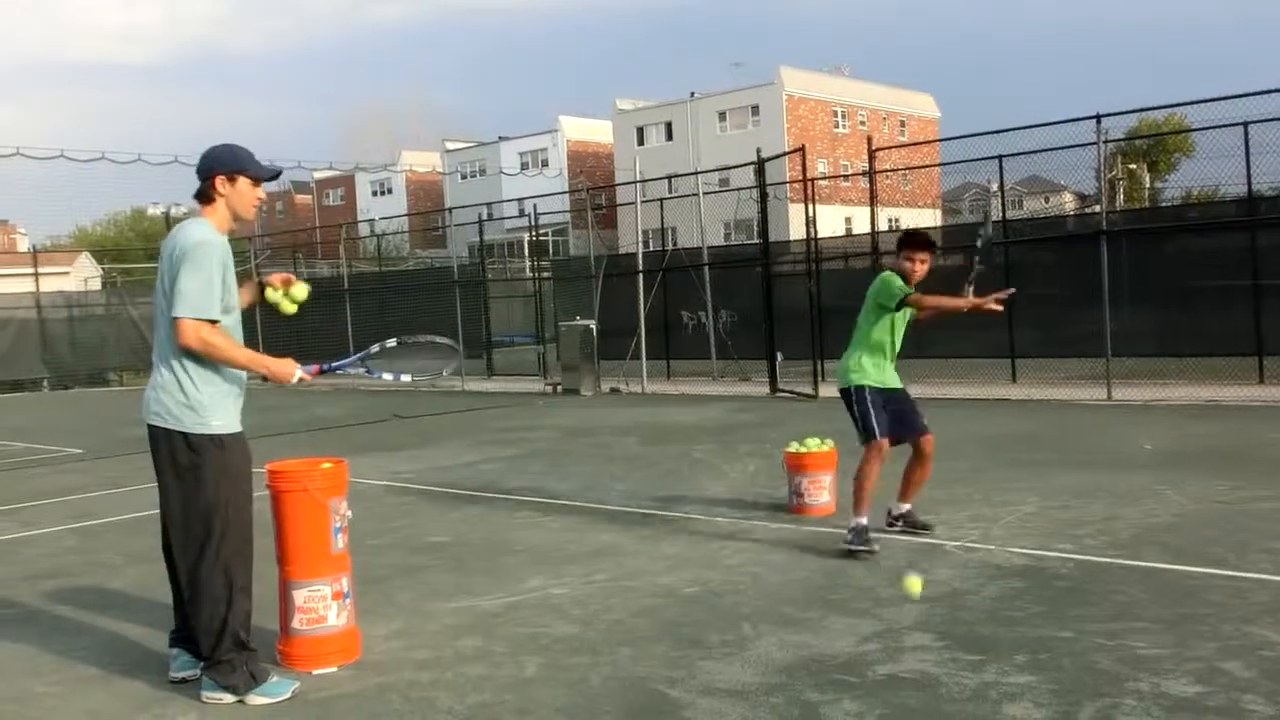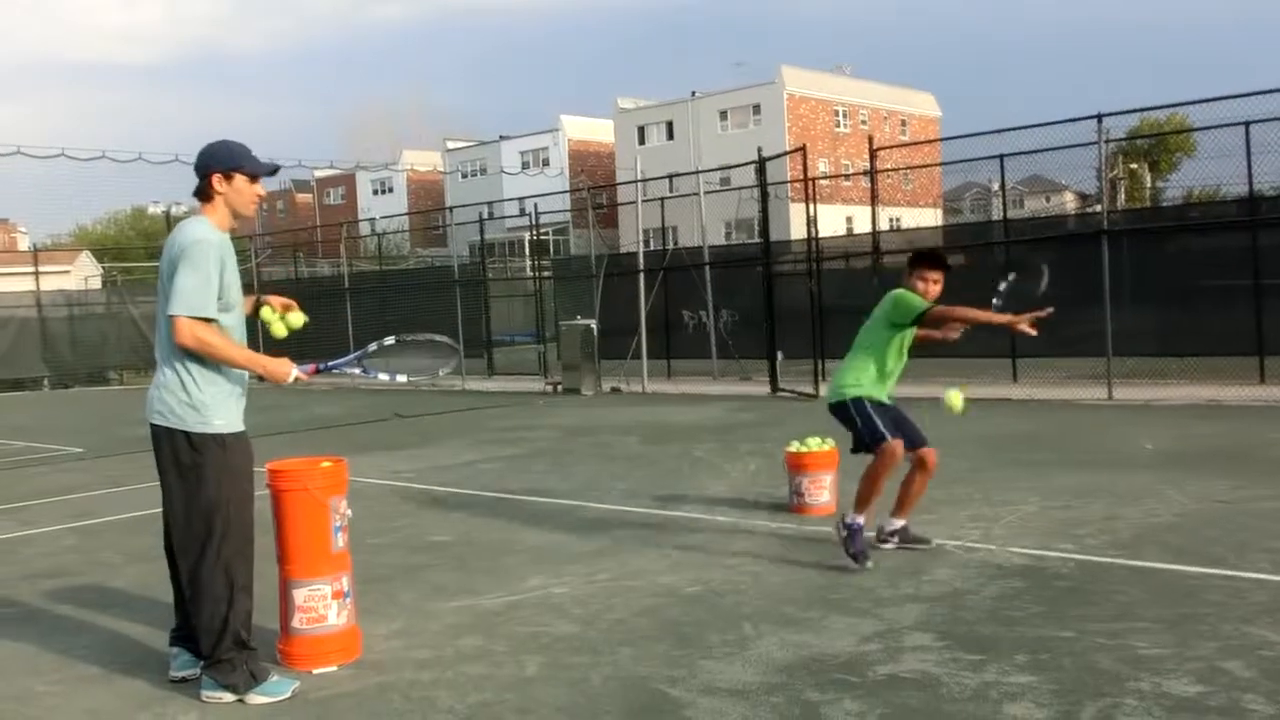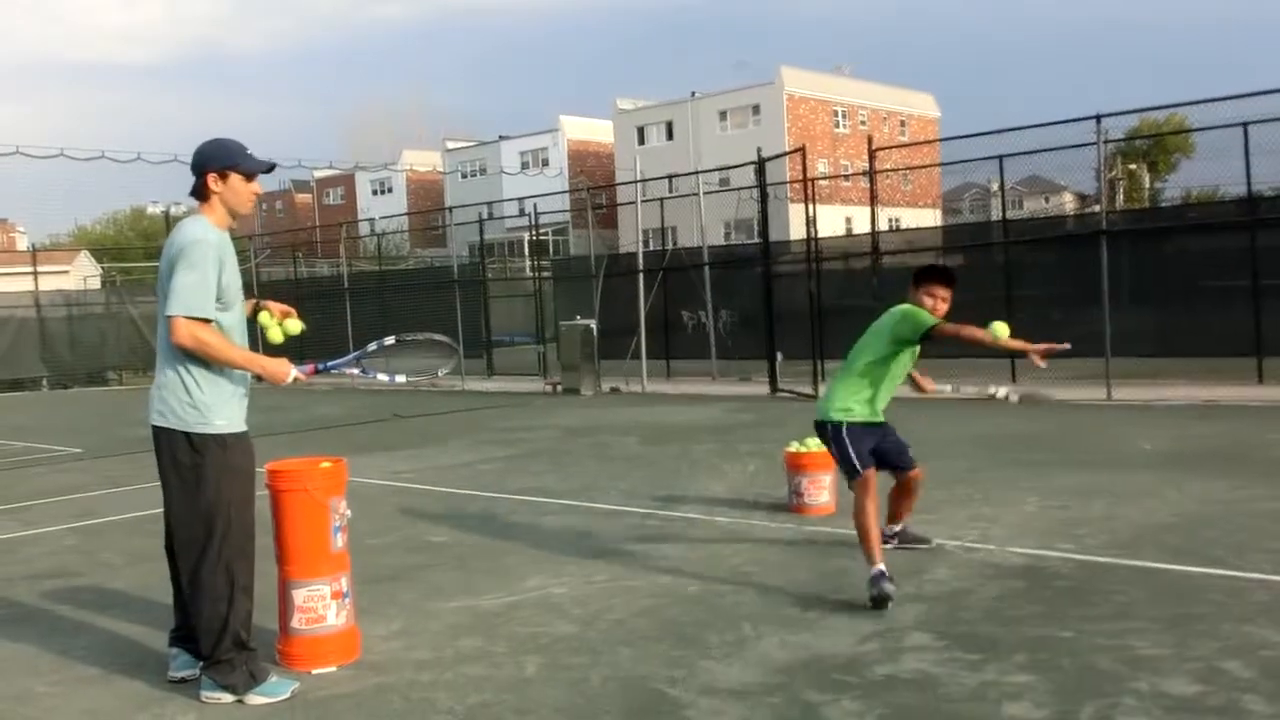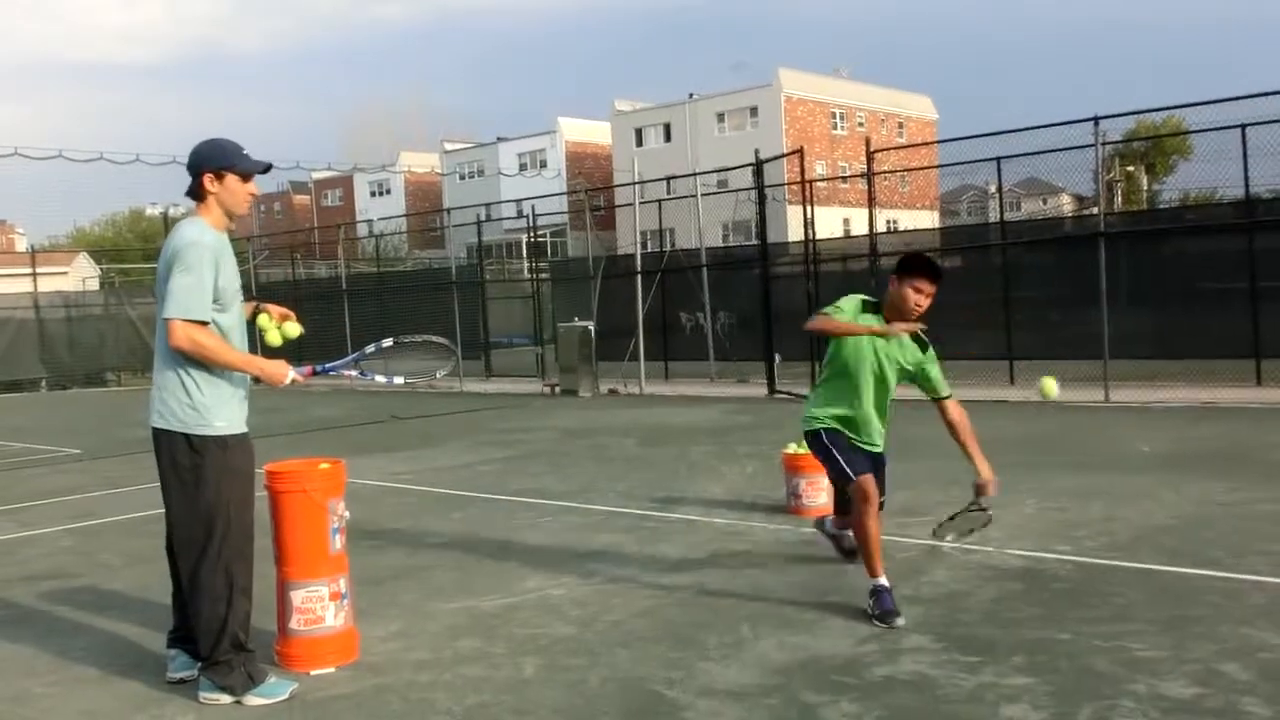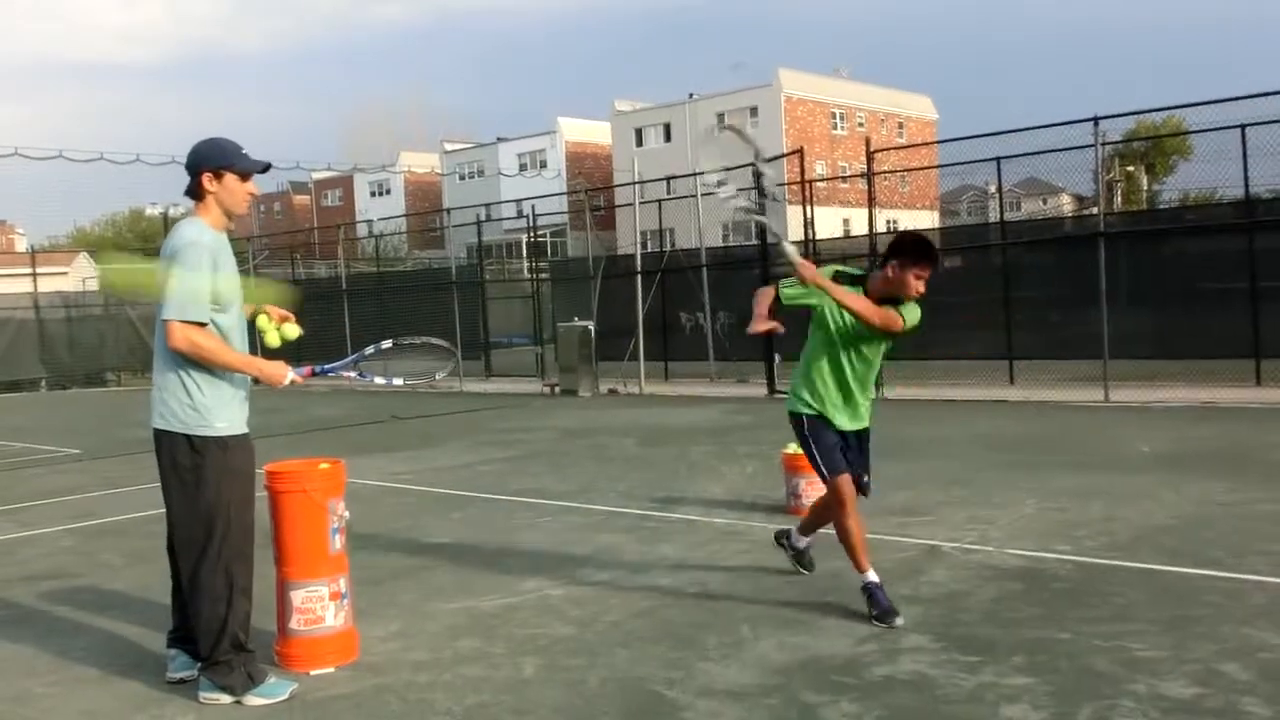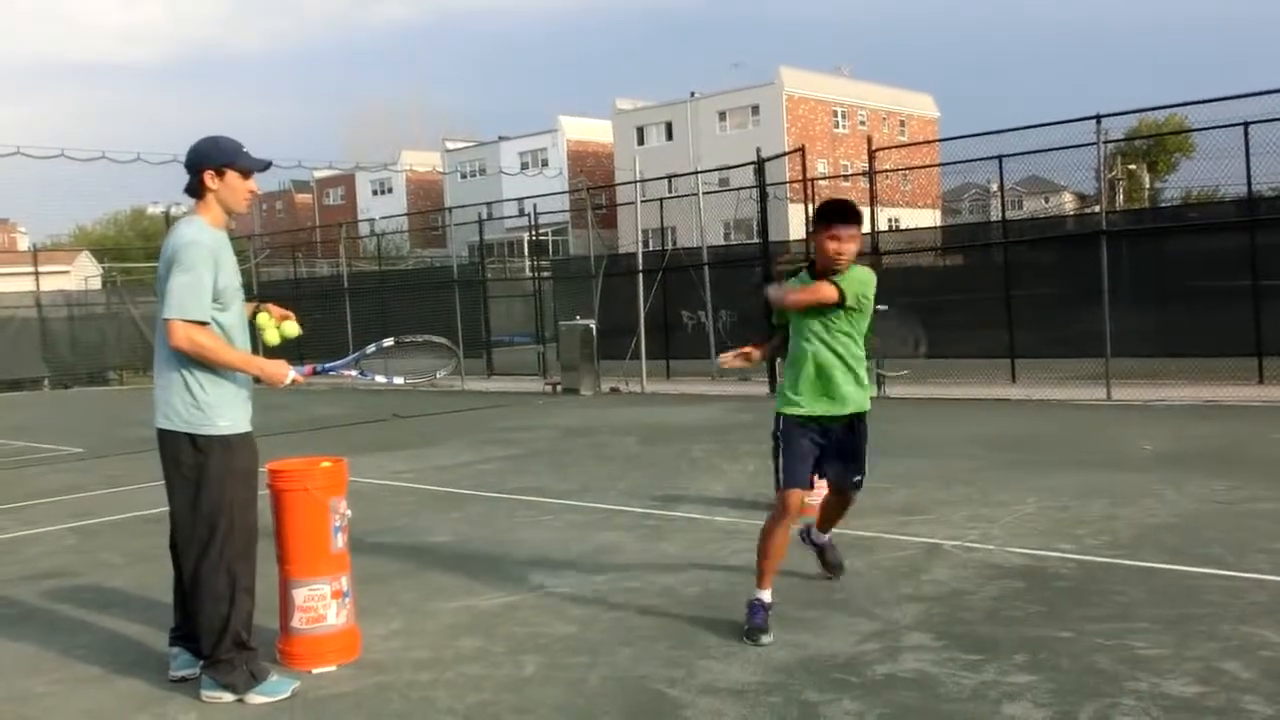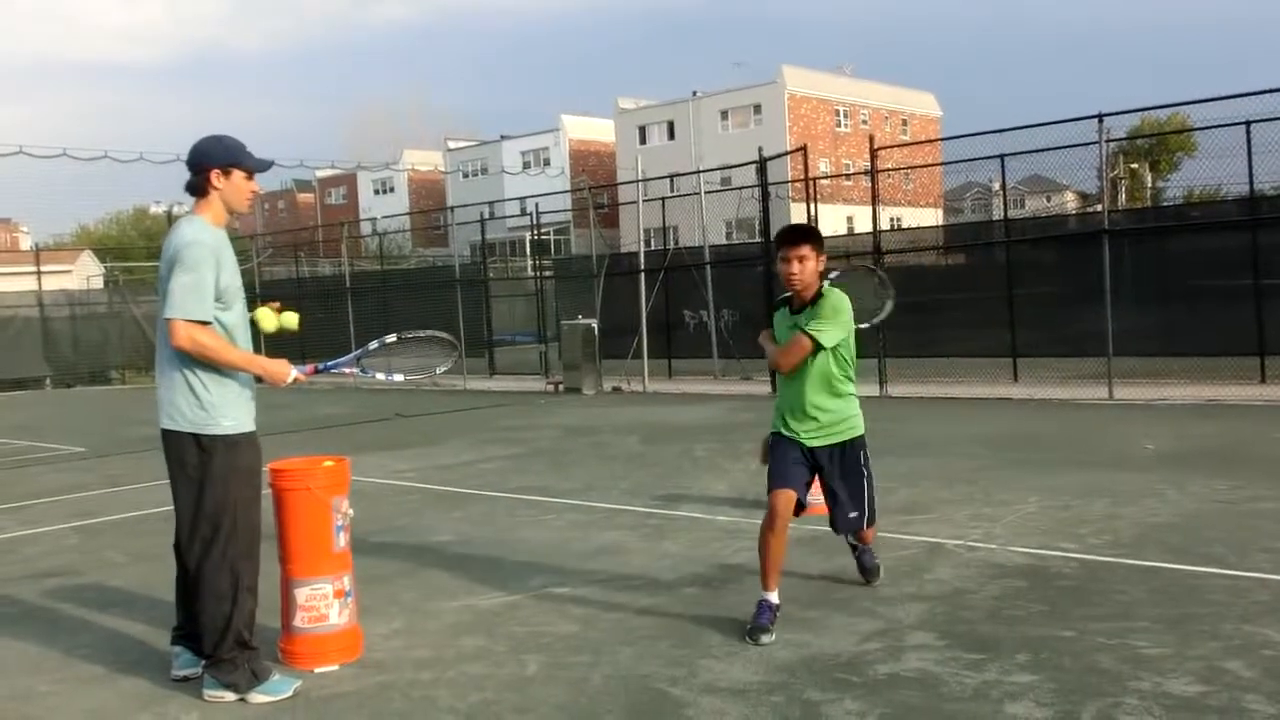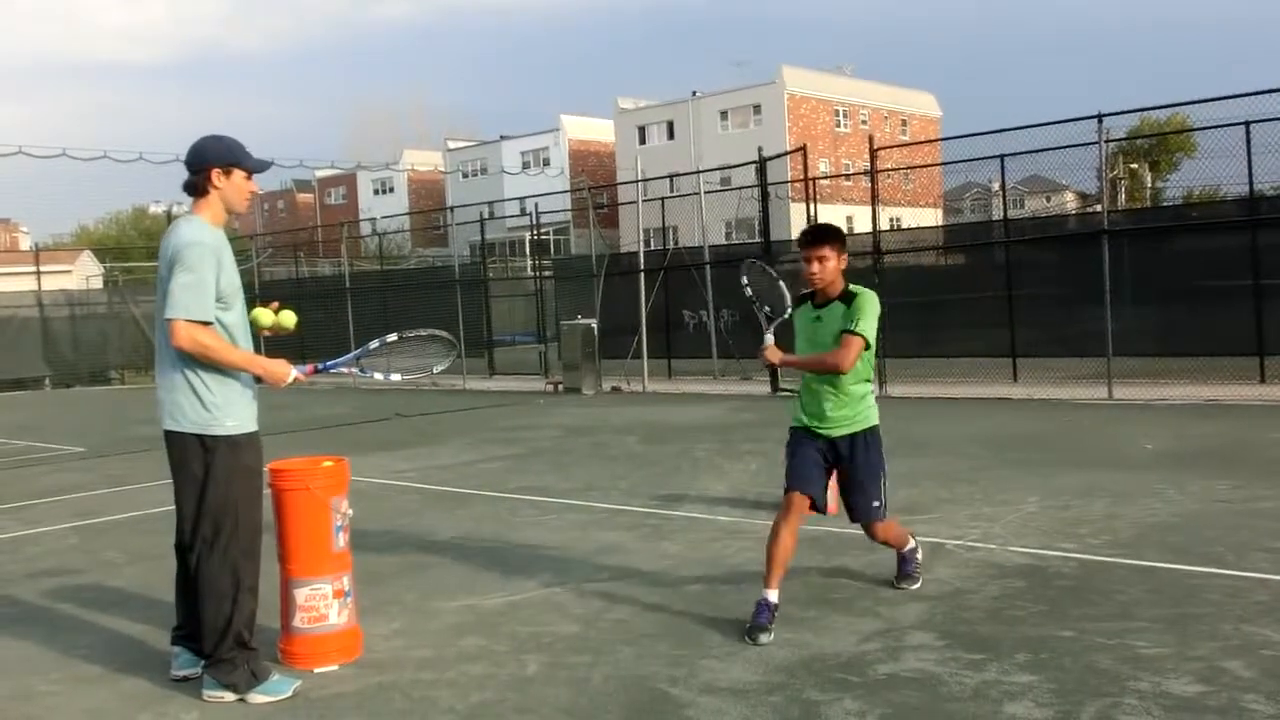
dt=0.2s
person 1, frame 1
left shoulder: (190, 236)
right shoulder: (204, 242)
right elbow: (193, 333)
left wrist: (258, 288)
right wrist: (268, 365)
left hip: (179, 416)
right hip: (202, 422)
left knee: (191, 538)
right knee: (223, 544)
left ankle: (189, 647)
right ankle: (228, 669)
person 1, frame 2
left shoulder: (198, 236)
right shoulder: (203, 241)
right elbow: (188, 331)
left wrist: (255, 302)
right wrist: (264, 364)
left hip: (185, 416)
right hip: (204, 421)
left knee: (193, 538)
right knee: (224, 543)
left ankle: (190, 647)
right ankle: (228, 669)
person 1, frame 3
left shoulder: (203, 237)
right shoulder: (201, 240)
right elbow: (186, 331)
left wrist: (255, 306)
right wrist: (263, 365)
left hip: (188, 418)
right hip: (206, 422)
left knee: (194, 539)
right knee: (224, 544)
left ankle: (189, 647)
right ankle: (228, 670)
person 1, frame 4
left shoulder: (204, 239)
right shoulder: (198, 243)
right elbow: (183, 333)
left wrist: (255, 308)
right wrist: (261, 366)
left hip: (190, 420)
right hip: (205, 424)
left knee: (194, 541)
right knee: (223, 546)
left ankle: (187, 648)
right ankle: (226, 671)
person 1, frame 5
left shoulder: (205, 239)
right shoulder: (196, 243)
right elbow: (181, 334)
left wrist: (254, 309)
right wrist: (258, 368)
left hip: (193, 421)
right hip: (206, 424)
left knee: (195, 541)
right knee: (224, 546)
left ankle: (187, 648)
right ankle: (225, 671)
person 1, frame 6
left shoulder: (205, 238)
right shoulder: (197, 242)
right elbow: (182, 333)
left wrist: (254, 308)
right wrist: (260, 367)
left hip: (197, 420)
right hip: (210, 424)
left knee: (198, 539)
right knee: (226, 544)
left ankle: (190, 647)
right ankle: (228, 669)
person 1, frame 7
left shoulder: (202, 237)
right shoulder: (199, 242)
right elbow: (184, 333)
left wrist: (252, 316)
right wrist: (262, 366)
left hip: (200, 419)
right hip: (214, 423)
left knee: (201, 538)
right knee: (229, 543)
left ankle: (192, 646)
right ankle: (230, 669)
person 1, frame 8
left shoulder: (194, 236)
right shoulder: (199, 242)
right elbow: (185, 334)
left wrist: (251, 319)
right wrist: (262, 366)
left hip: (199, 419)
right hip: (217, 423)
left knee: (201, 538)
right knee: (230, 544)
left ankle: (191, 646)
right ankle: (230, 669)
person 2, frame 1
left shoulder: (904, 291)
right shoulder: (887, 280)
right elbow: (921, 303)
left wrist: (952, 305)
right wrist: (976, 302)
left hip: (886, 381)
right hip: (860, 378)
left knee: (925, 445)
right knee: (878, 445)
left ankle: (901, 512)
right ankle: (858, 525)
person 2, frame 2
left shoulder: (904, 309)
right shoulder: (901, 299)
right elbow: (950, 313)
left wrist: (934, 334)
right wrist: (1010, 320)
left hip: (876, 396)
right hip: (852, 393)
left knee: (927, 459)
right knee: (892, 451)
left ankle: (894, 528)
right ankle: (854, 523)
person 2, frame 3
left shoulder: (912, 321)
right shoulder: (906, 315)
right elbow: (960, 331)
left wrist: (914, 376)
right wrist: (1024, 345)
left hip: (868, 414)
right hip: (840, 415)
left knee: (910, 479)
right knee: (865, 483)
left ankle: (892, 530)
right ankle: (877, 574)
person 2, frame 4
left shoulder: (918, 349)
right shoulder: (860, 305)
left elbow: (949, 407)
right elbow: (816, 324)
left wrist: (980, 463)
right wrist: (884, 327)
left hip: (872, 433)
right hip: (828, 422)
left knee: (864, 509)
right knee: (865, 496)
left ankle: (836, 525)
right ankle: (880, 587)
person 2, frame 5
left shoulder: (908, 312)
right shoulder: (835, 278)
left elbow: (872, 316)
right elbow: (766, 292)
left wrist: (820, 281)
right wrist: (760, 316)
left hip: (856, 415)
right hip: (812, 408)
left knee: (853, 493)
right knee: (843, 490)
left ankle: (794, 536)
right ankle: (871, 584)
person 2, frame 6
left shoulder: (862, 280)
right shoulder: (801, 279)
left elbow: (790, 301)
left wrist: (776, 289)
right wrist: (759, 352)
left hip: (847, 408)
right hip: (797, 410)
left knee: (845, 490)
right knee: (789, 504)
left ankle: (819, 534)
right ankle: (761, 598)
person 2, frame 7
left shoulder: (834, 303)
right shoulder: (780, 312)
left elbow: (785, 361)
left wrist: (767, 346)
right wrist: (771, 431)
left hip: (840, 432)
right hip: (790, 431)
left knee: (859, 528)
right knee: (778, 508)
left ankle: (859, 541)
right ankle: (768, 601)
person 2, frame 8
left shoulder: (862, 302)
right shoulder: (800, 306)
left elbow: (842, 362)
left wrist: (783, 359)
left hip: (859, 426)
right hip: (810, 426)
left knee: (878, 526)
right knee: (793, 507)
left ankle: (908, 550)
right ankle: (769, 601)
